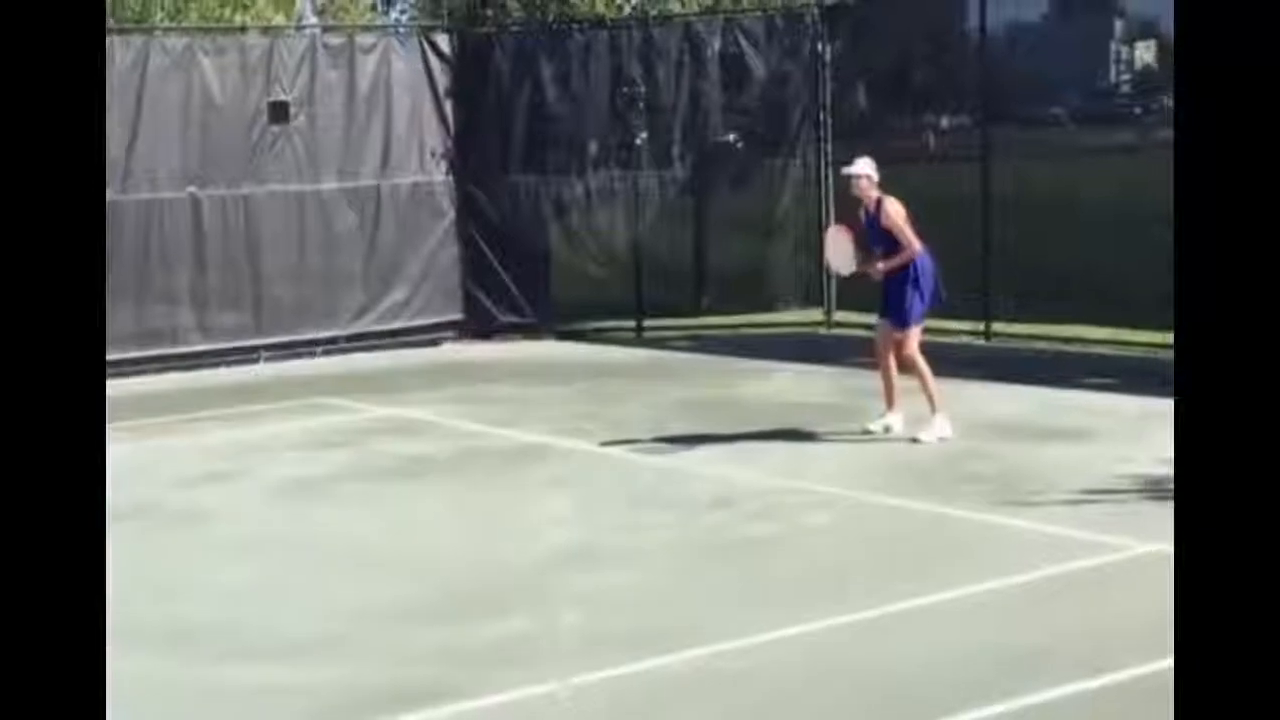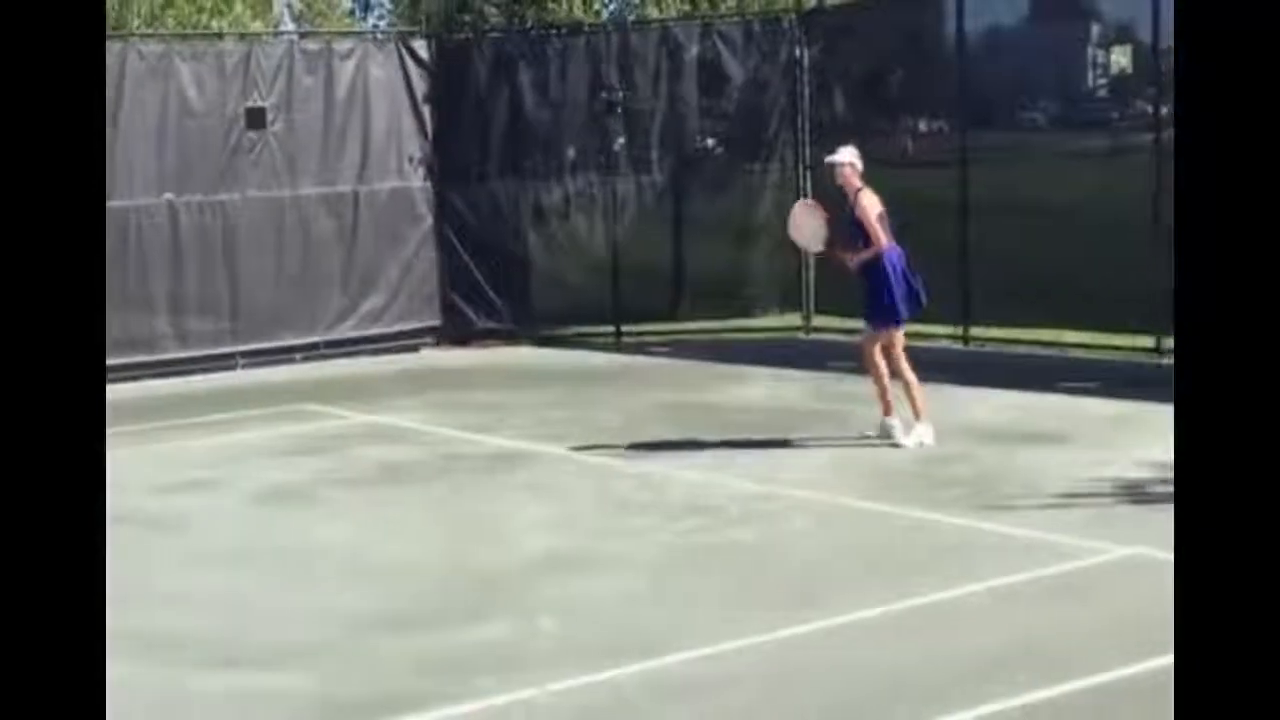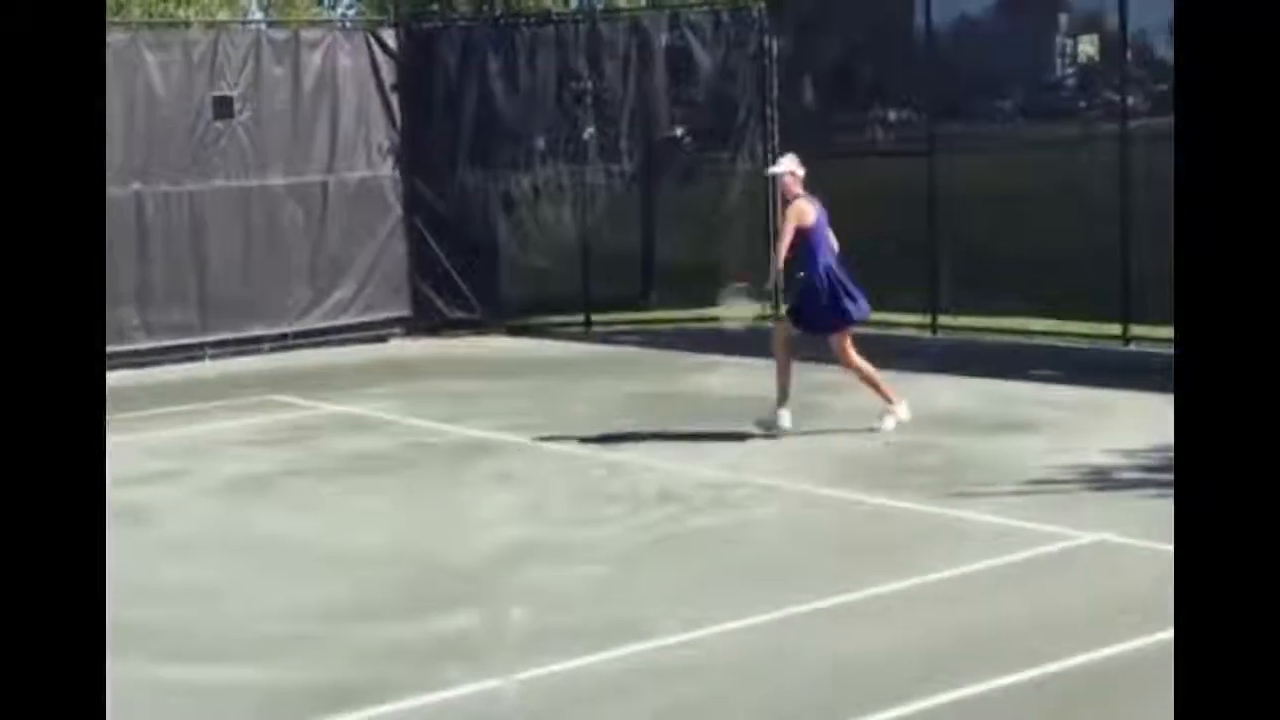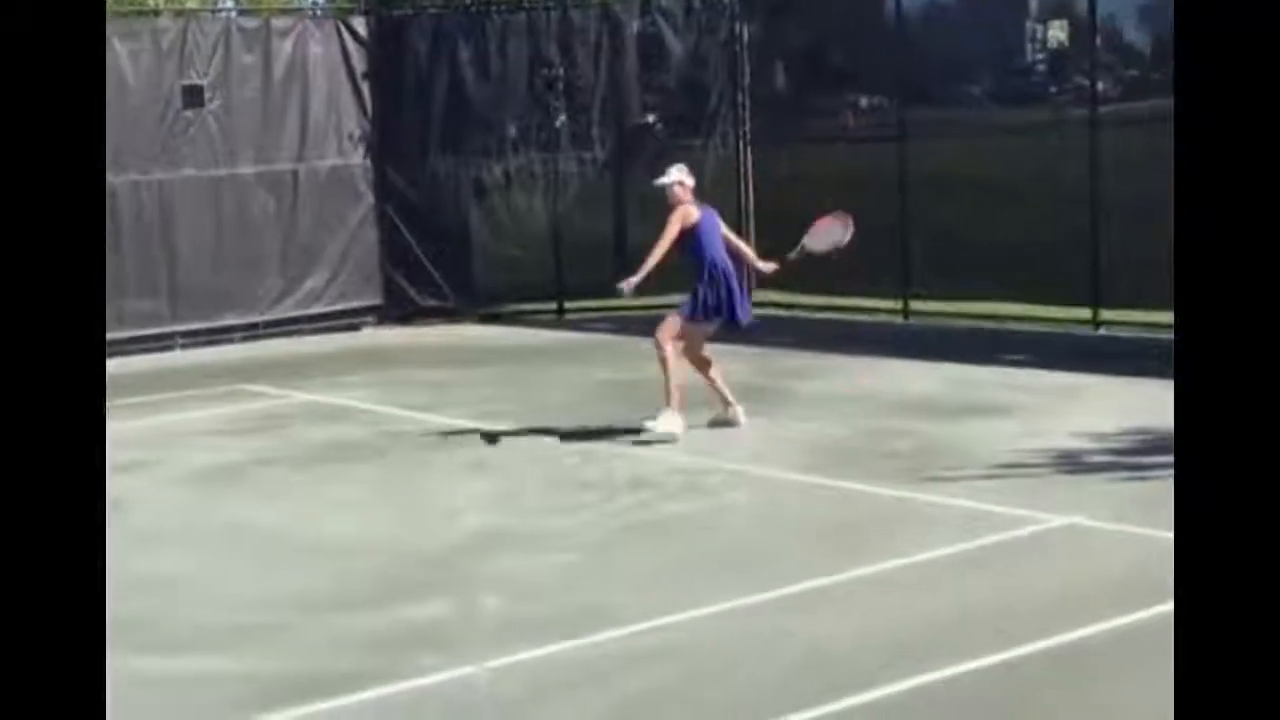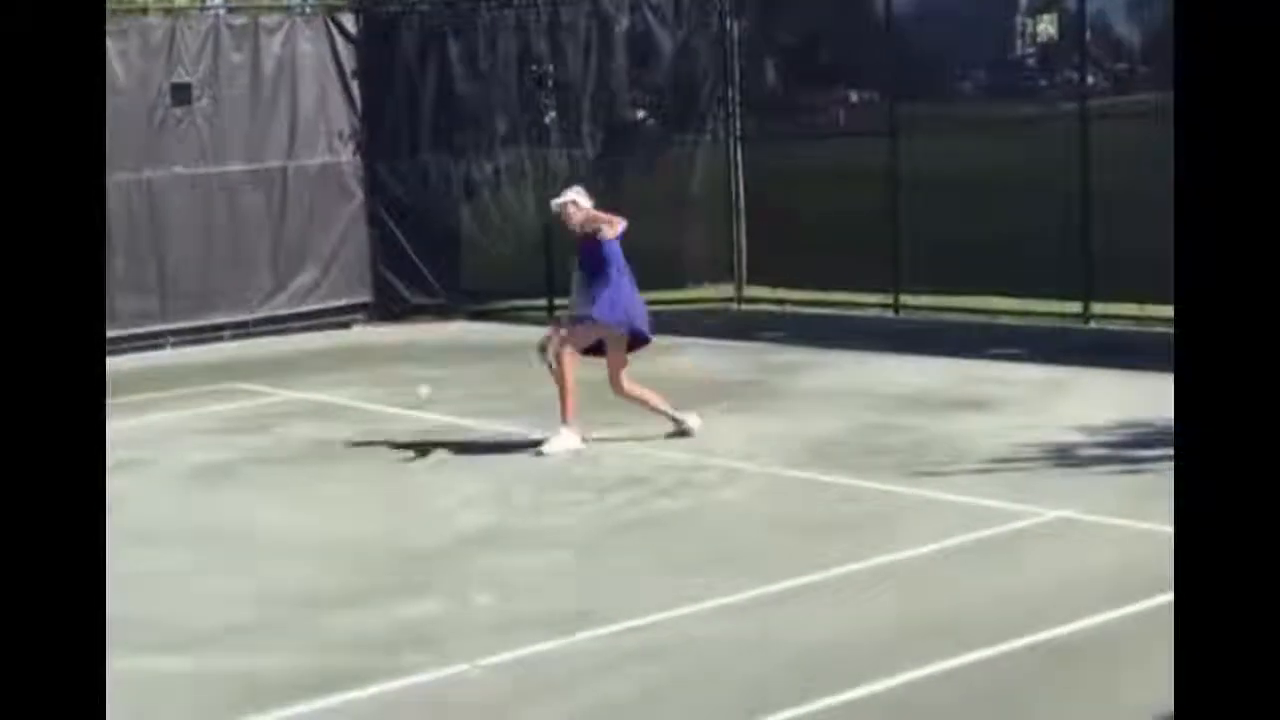
dt=0.4s
person 1, frame 1
left shoulder: (888, 208)
right shoulder: (864, 211)
left elbow: (915, 249)
left wrist: (884, 266)
right wrist: (874, 266)
left hip: (914, 278)
right hip: (895, 280)
left knee: (909, 351)
right knee: (882, 345)
left ankle: (939, 419)
right ankle: (892, 414)
person 1, frame 2
left shoulder: (863, 199)
right shoulder: (853, 199)
left elbow: (882, 244)
left wrist: (855, 258)
right wrist: (849, 253)
left hip: (888, 277)
right hip: (878, 279)
left knee: (895, 355)
right knee: (871, 349)
left ankle: (922, 427)
right ankle: (889, 418)
person 1, frame 3
left shoulder: (794, 208)
right shoulder: (811, 204)
left elbow: (780, 257)
right elbow: (834, 246)
left wrist: (773, 279)
left hip: (823, 284)
right hip: (815, 285)
left knee: (846, 356)
right knee: (779, 337)
left ankle: (896, 406)
right ankle: (782, 412)
person 1, frame 4
left shoulder: (683, 211)
right shoulder: (708, 212)
left elbow: (660, 249)
right elbow: (737, 243)
left wrist: (637, 278)
right wrist: (759, 264)
left hip: (712, 286)
right hip: (718, 285)
left knee: (663, 337)
right knee: (693, 351)
left ankle: (673, 413)
right ankle: (731, 408)
person 1, frame 5
left shoulder: (594, 219)
right shoulder: (581, 252)
left elbow: (619, 222)
right elbow: (577, 298)
left wrist: (610, 230)
right wrist: (557, 328)
left hip: (611, 300)
right hip: (620, 309)
left knee: (562, 352)
right knee: (621, 386)
left ankle: (568, 431)
right ankle: (680, 419)
